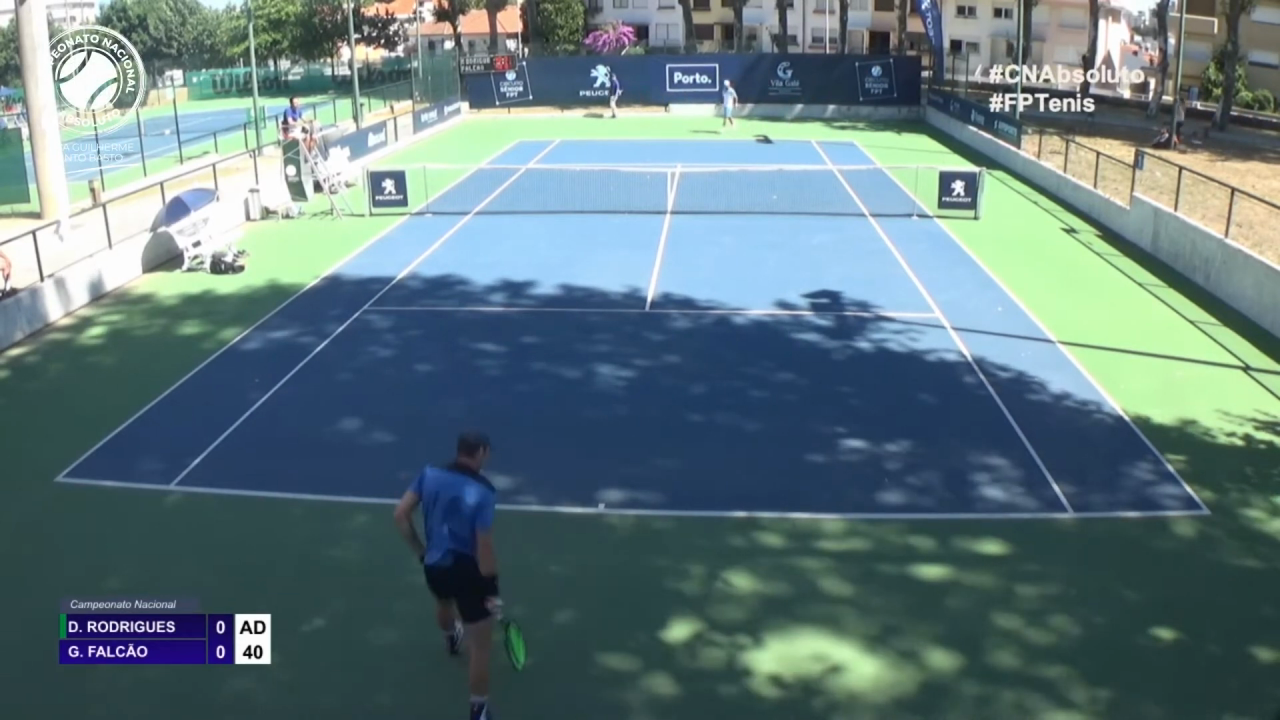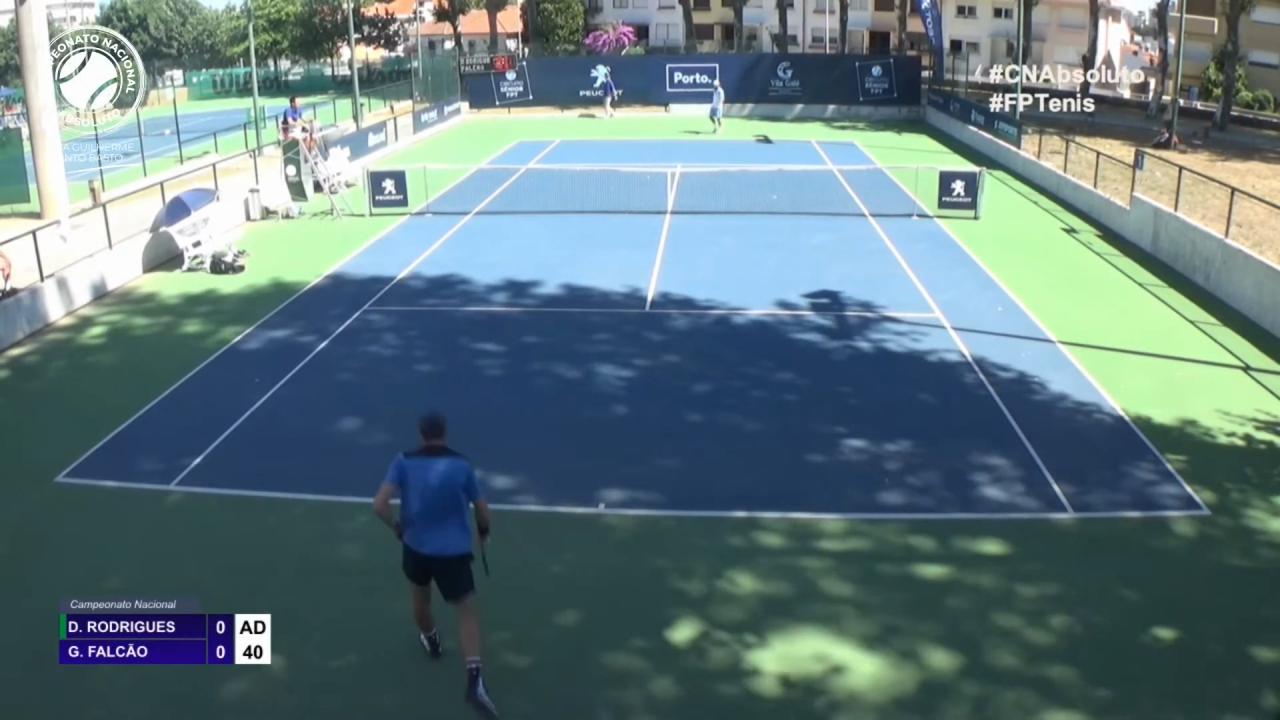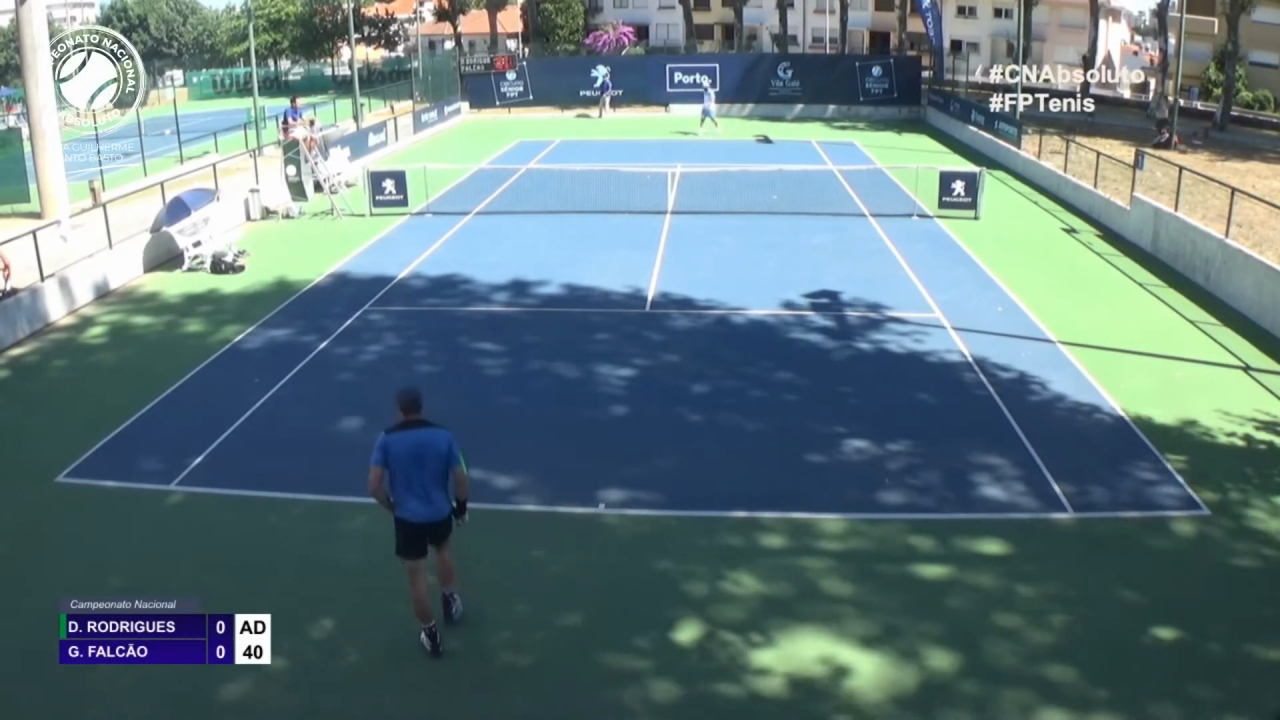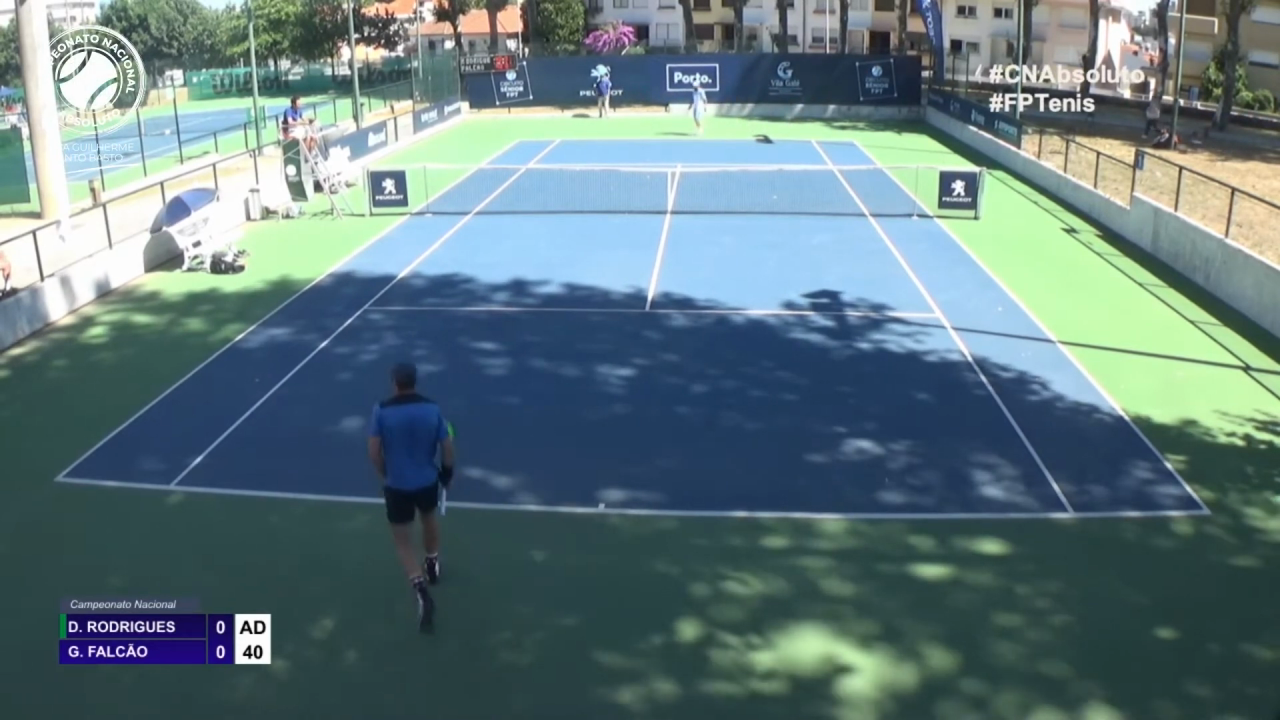
dt=0.3s
person 1, frame 1
left shoulder: (429, 475)
right shoulder: (484, 491)
left elbow: (399, 515)
right elbow: (484, 547)
left wrist: (419, 549)
right wrist: (492, 590)
left hip: (435, 564)
right hip: (467, 569)
left knee: (446, 602)
right knee: (480, 645)
left ankle: (451, 636)
person 1, frame 2
left shoulder: (404, 462)
right shoulder: (462, 466)
left elbow: (379, 505)
right elbow: (481, 510)
left wrist: (399, 529)
right wrist: (484, 532)
left hip: (416, 549)
right hip: (454, 553)
left knee: (421, 598)
right knee: (468, 615)
left ankle: (431, 640)
right ankle: (474, 680)
person 1, frame 3
left shoulder: (387, 439)
right shoulder: (443, 436)
left elbow: (374, 485)
right elbow: (460, 479)
left wrist: (391, 507)
right wrist: (461, 506)
left hip: (407, 518)
right hip: (440, 514)
left knee: (418, 580)
right knee: (444, 553)
left ankle: (431, 635)
right ankle: (450, 601)
person 1, frame 4
left shoulder: (382, 411)
right shoulder: (432, 410)
left elbow: (374, 453)
right elbow: (447, 450)
left wrist: (385, 476)
right wrist: (447, 474)
left hip: (397, 486)
right hip: (428, 482)
left knee: (403, 543)
right knee: (429, 519)
left ankle: (422, 593)
right ankle: (432, 563)
